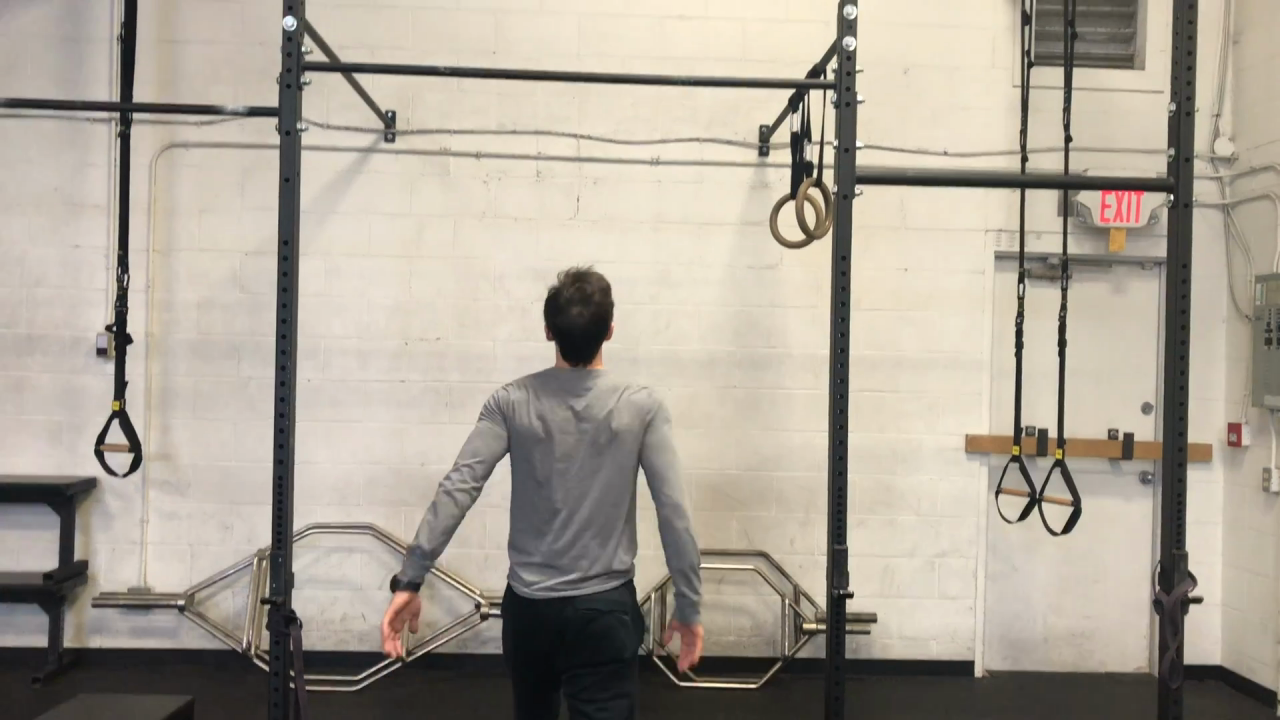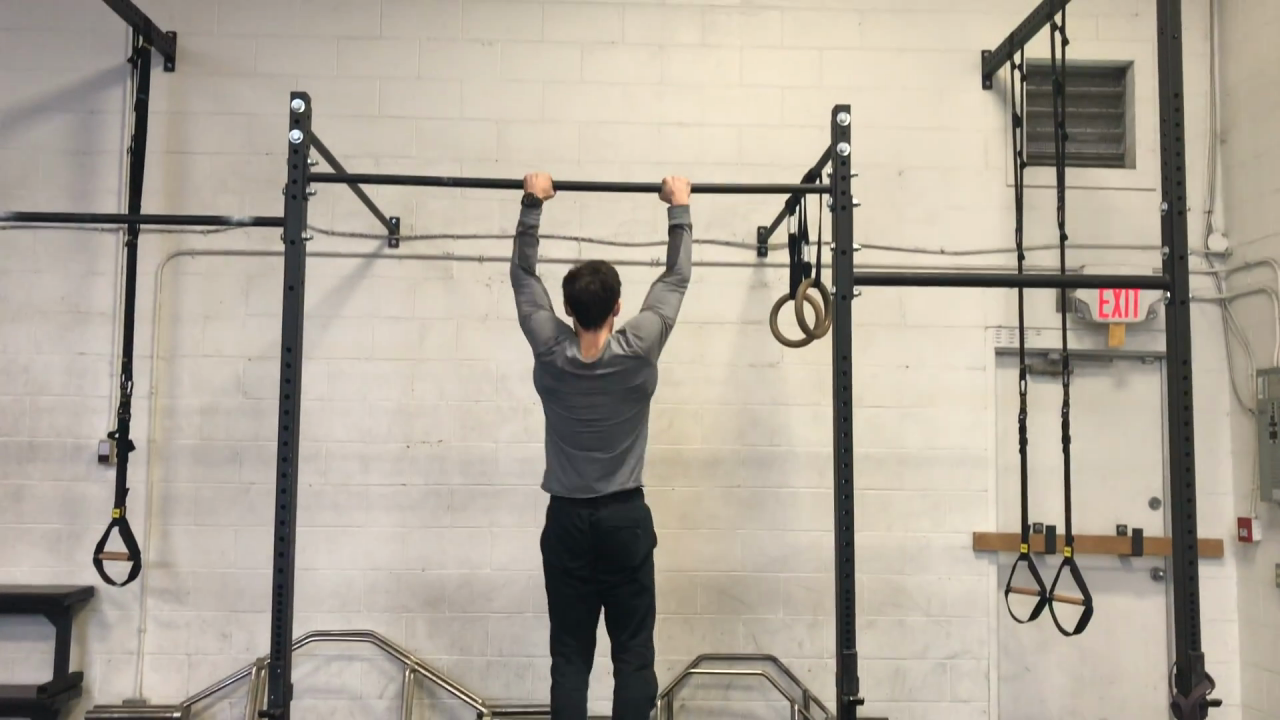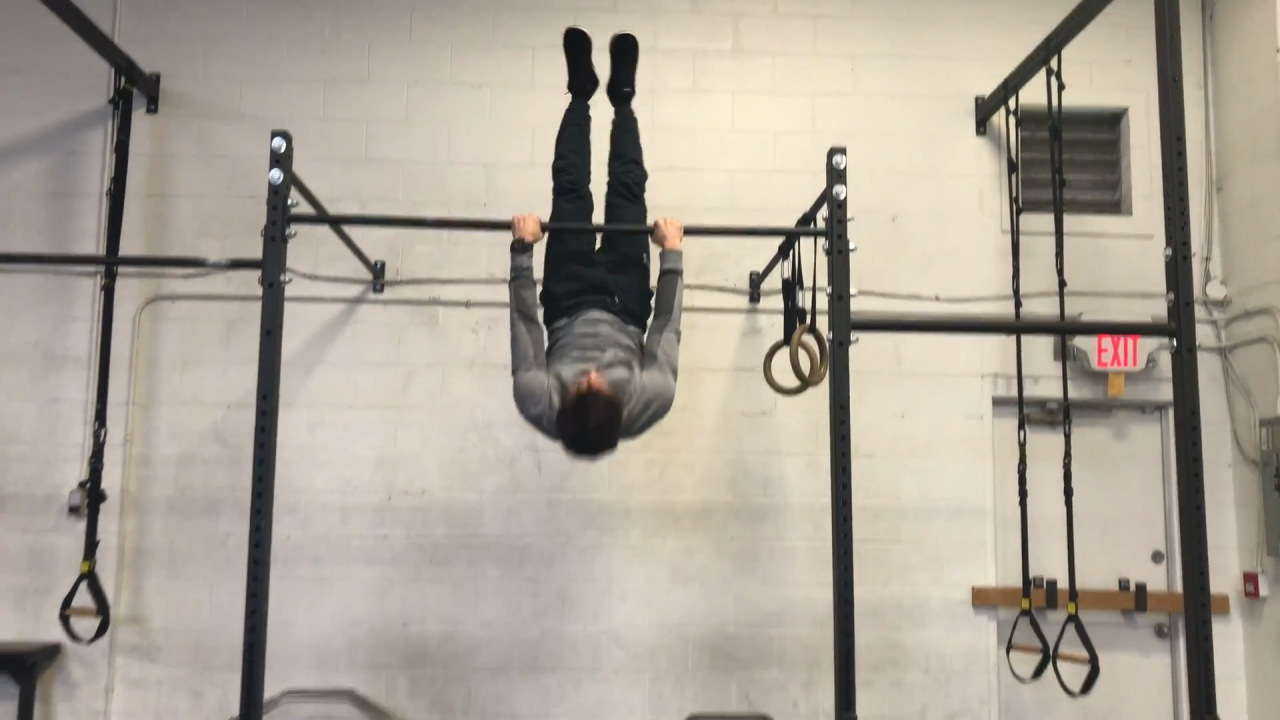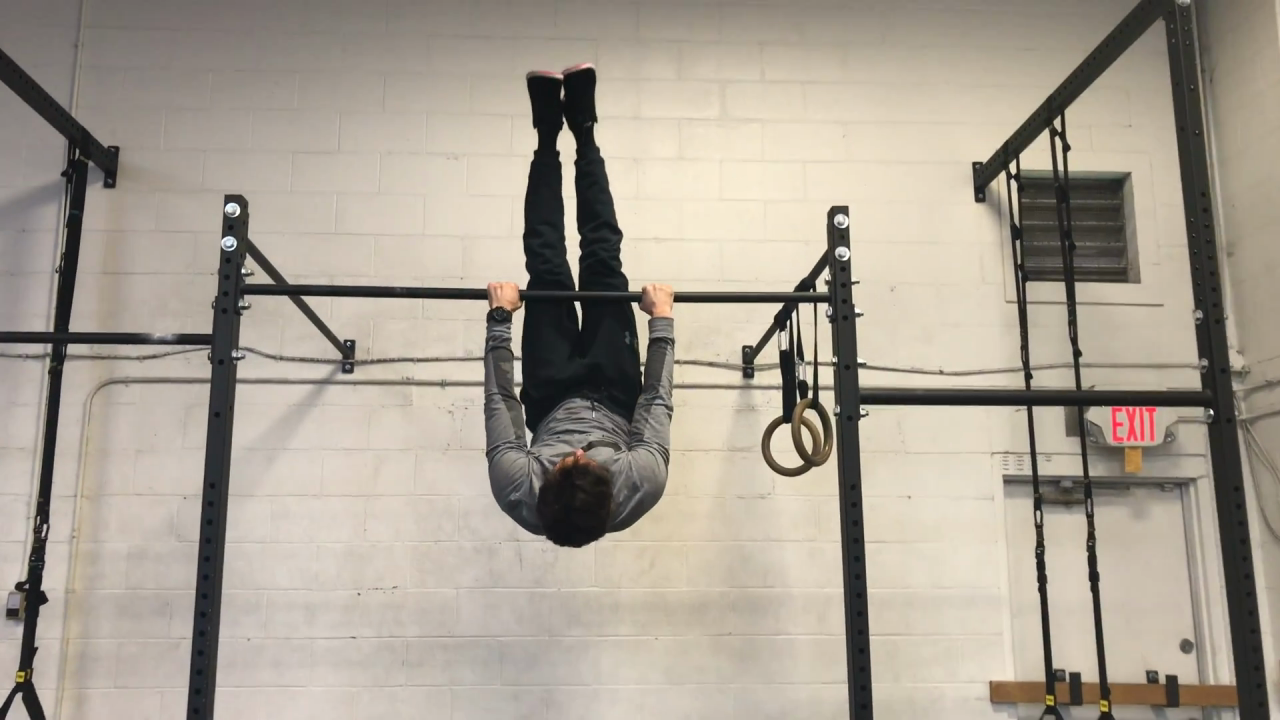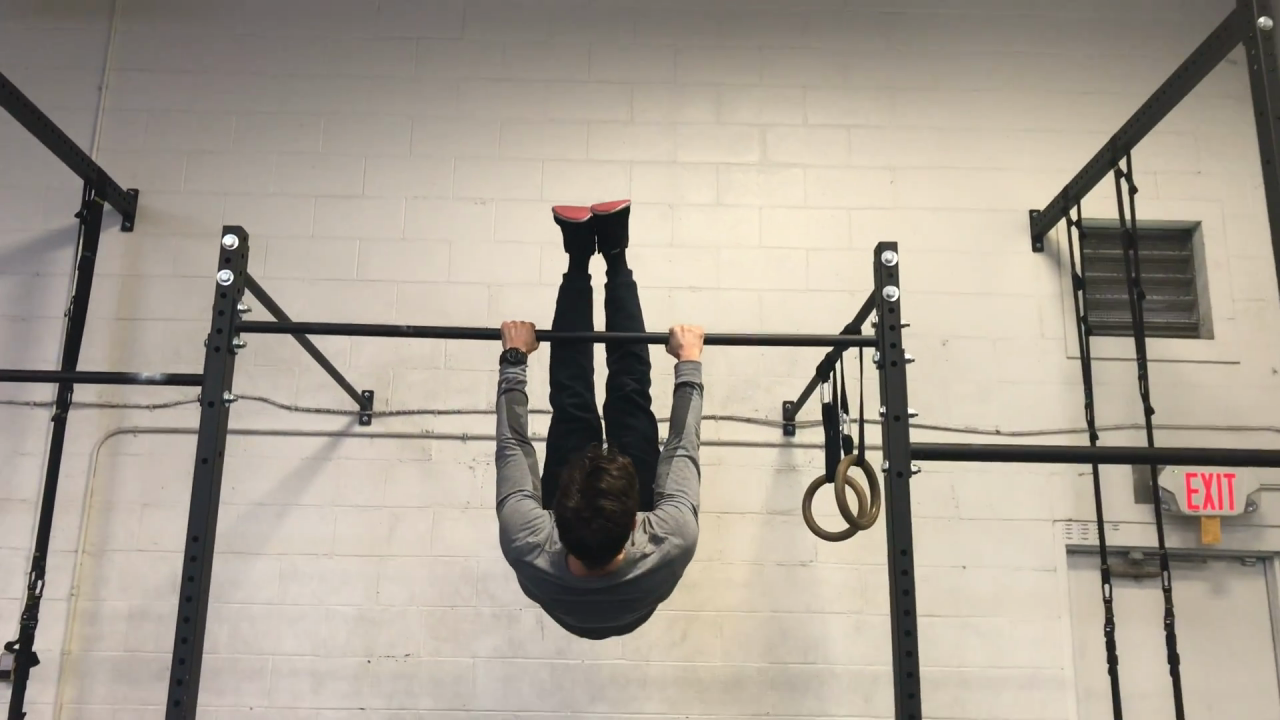
dt=1s
person 1, frame 1
left shoulder: (511, 402)
right shoulder: (641, 406)
left elbow: (458, 487)
right elbow: (674, 510)
left wrist: (409, 579)
right wrist: (688, 606)
left hip: (528, 605)
right hip: (605, 608)
person 1, frame 2
left shoulder: (548, 350)
right shoulder: (640, 349)
left elbow: (523, 274)
right elbow: (675, 278)
left wrist: (532, 204)
right wrist: (679, 207)
left hip: (566, 520)
right hip: (625, 517)
left knee: (570, 661)
right knee: (633, 661)
person 1, frame 3
left shoulder: (538, 406)
right shoulder: (650, 402)
left elbow: (523, 321)
right elbow: (668, 326)
left wrist: (522, 248)
right wrist: (672, 253)
left hip: (569, 312)
right hip: (623, 317)
left knee: (570, 193)
right knee: (626, 194)
left ankle: (581, 93)
right ankle: (621, 97)
person 1, frame 4
left shoulder: (519, 495)
right shoulder: (640, 489)
left elbow: (499, 400)
right elbow: (657, 401)
left wrist: (499, 319)
right wrist: (661, 322)
left hip: (551, 404)
right hip: (612, 403)
left knee: (548, 278)
right knee: (603, 271)
left ankle: (550, 135)
right ankle: (582, 133)
person 1, frame 5
left shoulder: (530, 551)
right shoulder: (669, 548)
left elbow: (512, 445)
right elbow: (682, 448)
left wrist: (514, 360)
right wrist: (689, 365)
left knee: (571, 407)
right knee: (630, 400)
left ankle: (580, 259)
right ankle: (614, 258)
